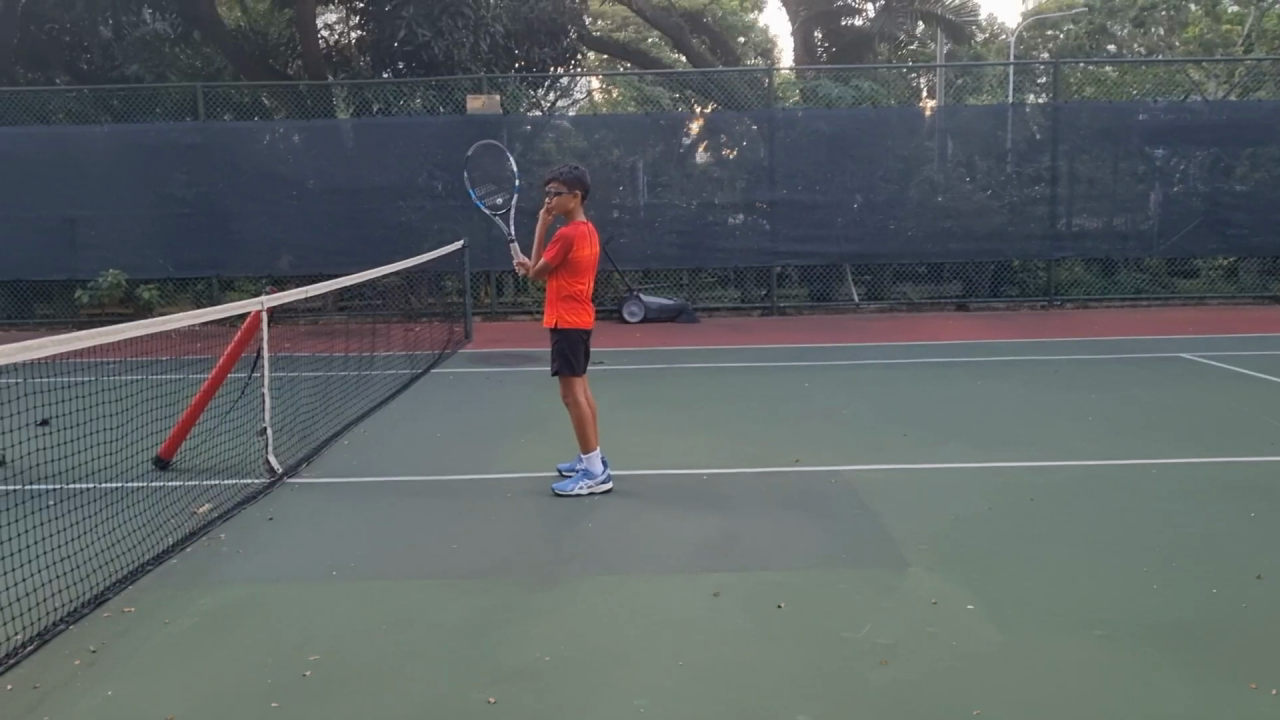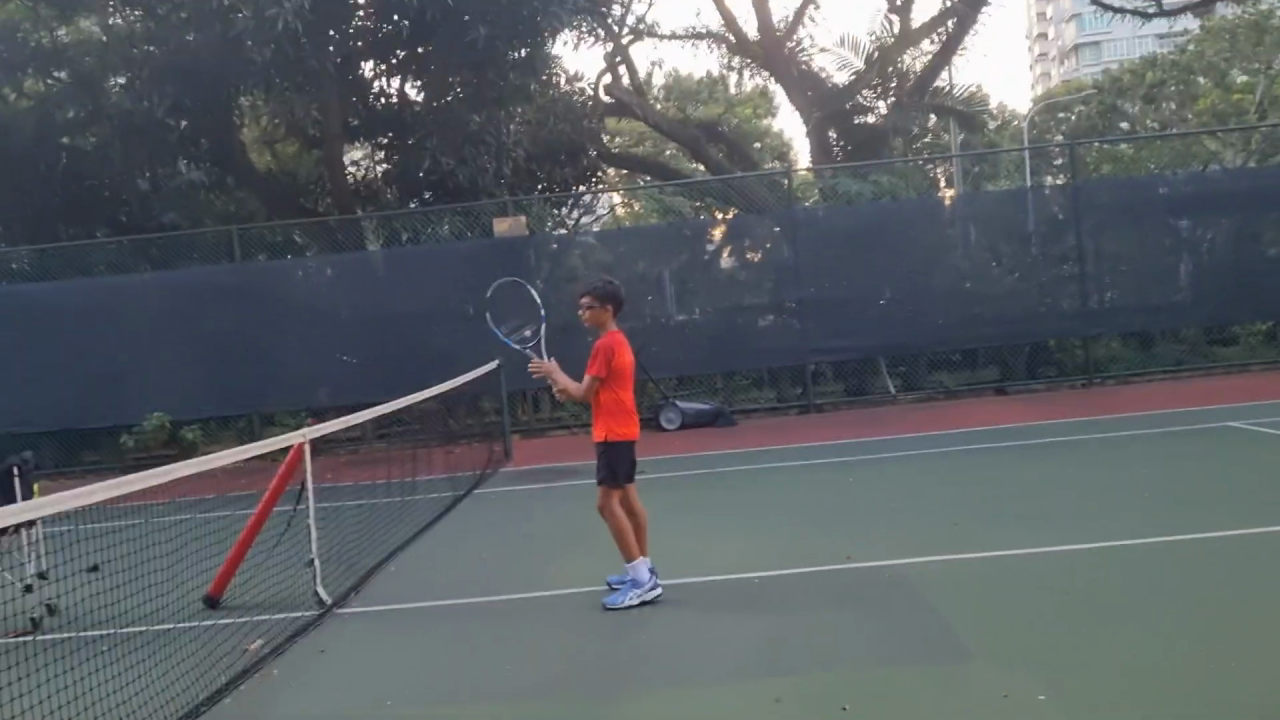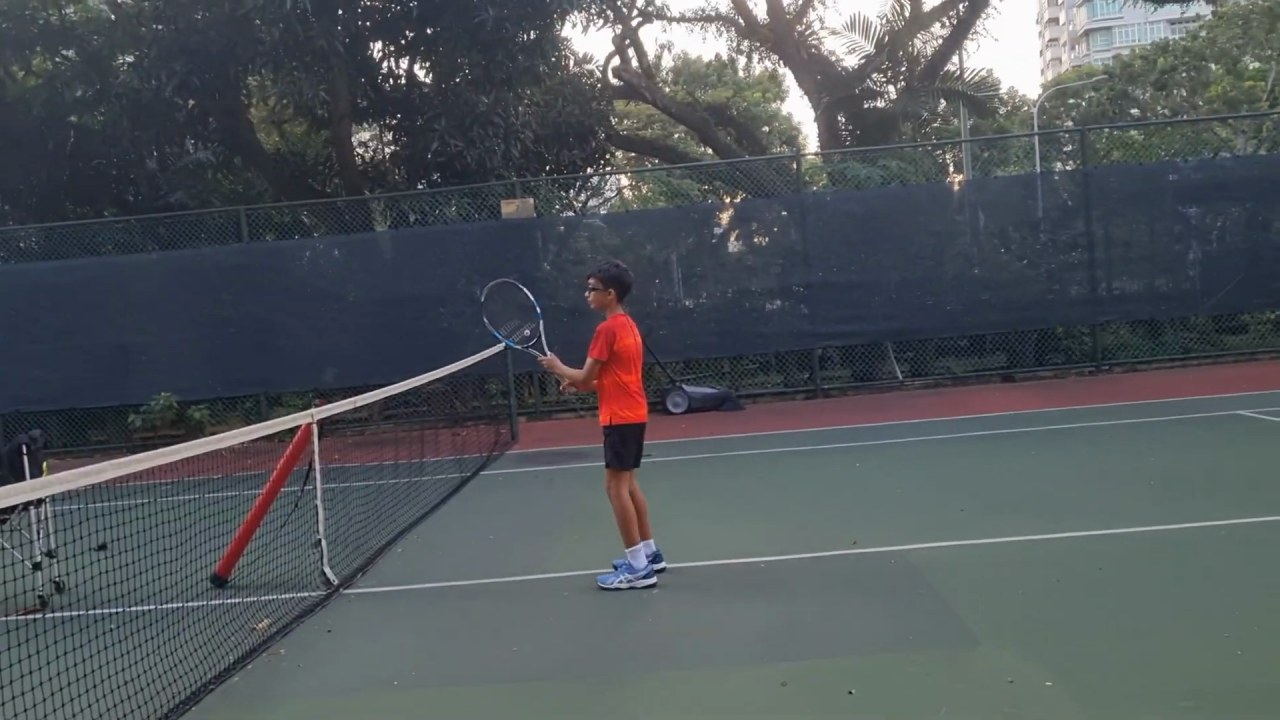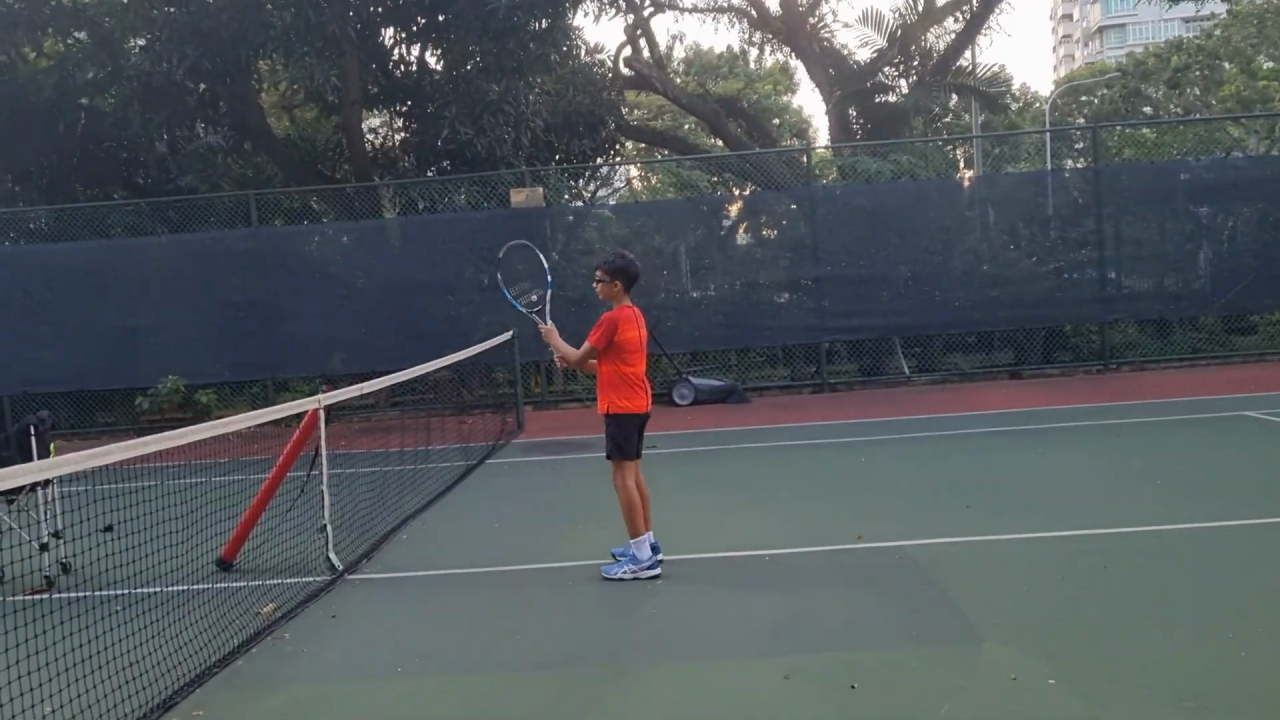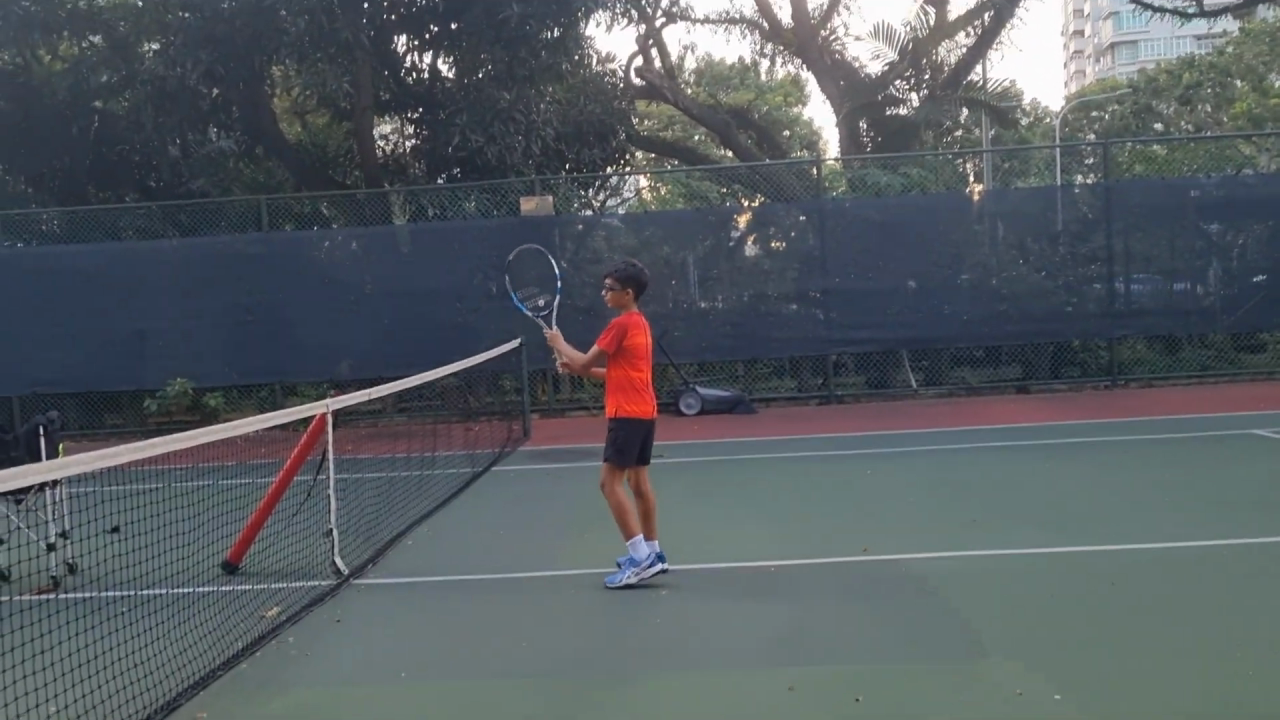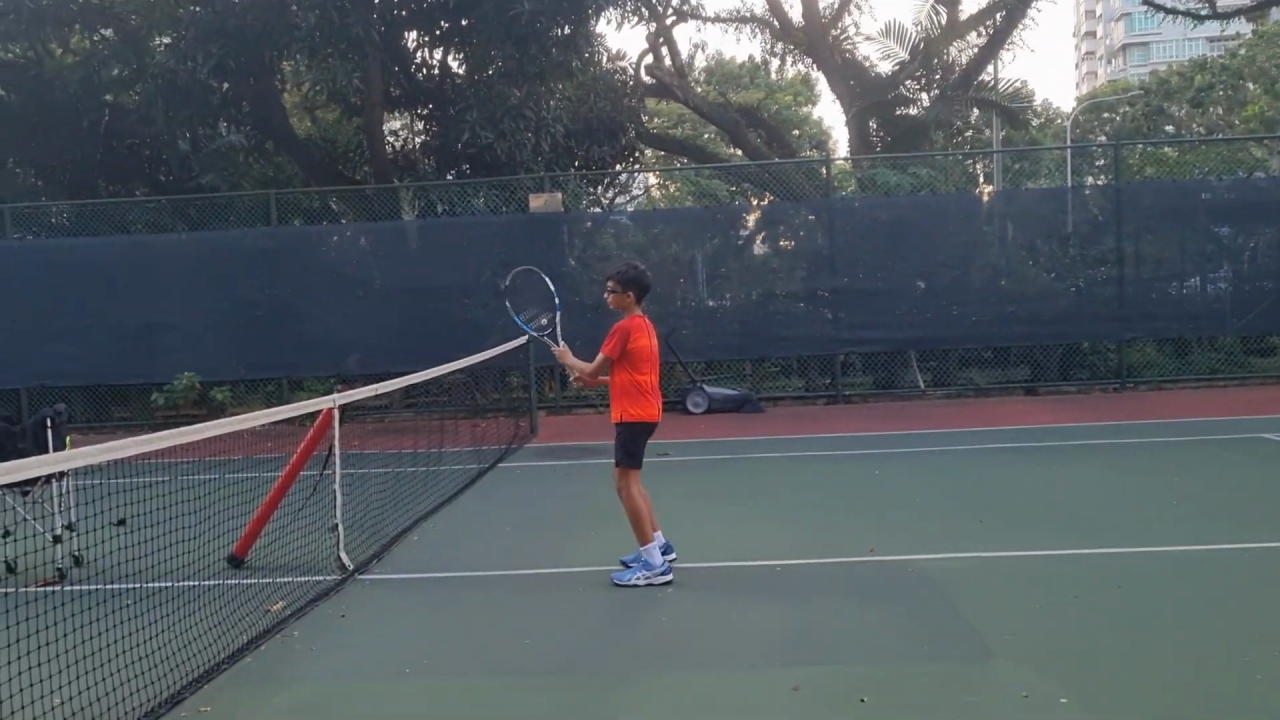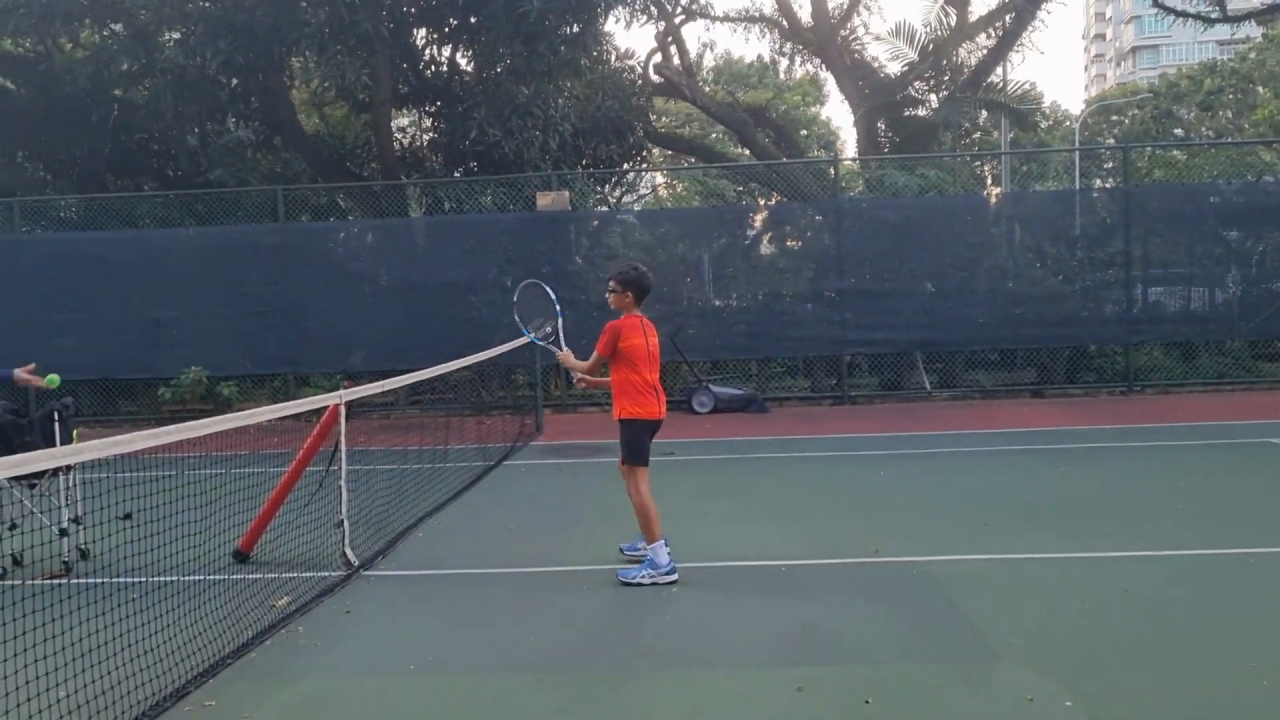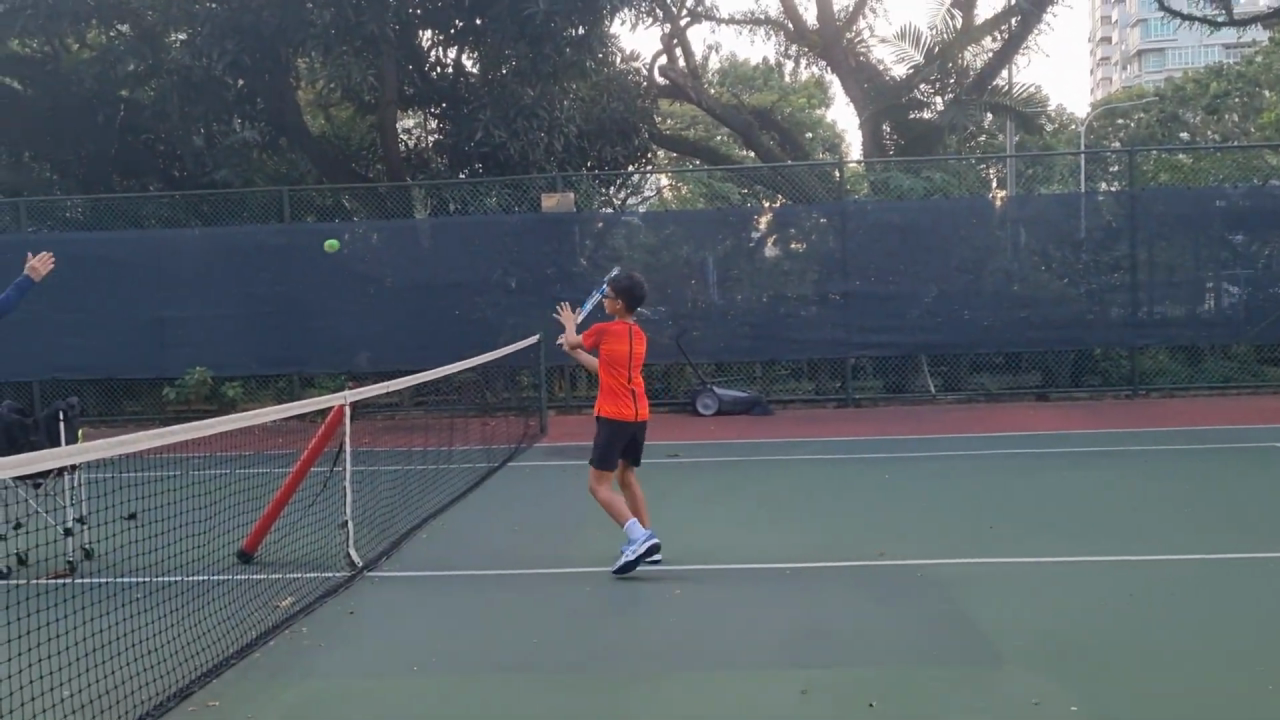
dt=0.3s
person 1, frame 1
left shoulder: (566, 235)
right shoulder: (587, 231)
left elbow: (536, 274)
left wrist: (541, 229)
right wrist: (532, 266)
left hip: (566, 322)
right hip: (580, 319)
left knee: (571, 394)
right knee: (581, 389)
left ankle: (595, 473)
right ankle: (592, 459)
person 1, frame 2
left shoulder: (604, 345)
right shoulder: (618, 341)
left elbow: (583, 395)
left wrist: (554, 373)
right wrist: (570, 390)
left hip: (614, 432)
right hip: (623, 431)
left knee: (607, 504)
right knee: (627, 499)
left ankle: (643, 581)
right ankle: (643, 570)
person 1, frame 3
left shoulder: (607, 329)
right shoulder: (628, 325)
left elbow: (586, 378)
left wrist: (557, 367)
right wrist: (581, 384)
left hip: (621, 417)
right hip: (635, 414)
left knee: (616, 488)
right knee: (628, 484)
left ankle: (638, 568)
right ankle: (647, 552)
person 1, frame 4
left shoulder: (611, 320)
right shoulder: (635, 316)
left elbow: (578, 359)
left wrist: (554, 339)
right wrist: (574, 361)
left hip: (621, 407)
right hip: (638, 404)
left knee: (622, 478)
right knee: (633, 474)
left ankle: (642, 559)
right ankle: (647, 544)
person 1, frame 5
left shoulder: (620, 325)
right shoulder: (639, 324)
left elbow: (585, 363)
left wrist: (559, 344)
right wrist: (577, 367)
left hip: (628, 414)
right hip: (643, 412)
left knee: (610, 483)
right knee: (639, 481)
left ankle: (641, 557)
right ankle: (651, 552)
person 1, frame 6
left shoulder: (624, 328)
right shoulder: (645, 326)
left elbow: (592, 370)
left wrist: (567, 359)
right wrist: (594, 381)
left hip: (633, 415)
right hip: (647, 412)
left knee: (626, 485)
right knee: (628, 480)
left ankle: (654, 564)
right ankle: (658, 544)
person 1, frame 7
left shoulder: (616, 328)
right shoulder: (648, 328)
left elbow: (588, 367)
left wrist: (569, 362)
right wrist: (597, 382)
left hip: (635, 414)
right hip: (654, 411)
left knee: (637, 484)
right knee: (633, 474)
left ankle: (660, 563)
right ankle: (652, 541)
person 1, frame 8
left shoulder: (603, 331)
right shoulder: (640, 337)
left elbow: (572, 343)
left wrist: (570, 324)
right wrist: (576, 353)
left hip: (614, 416)
right hip: (639, 415)
left knee: (599, 485)
right knee: (626, 477)
left ankle: (639, 537)
right ankle: (642, 538)
